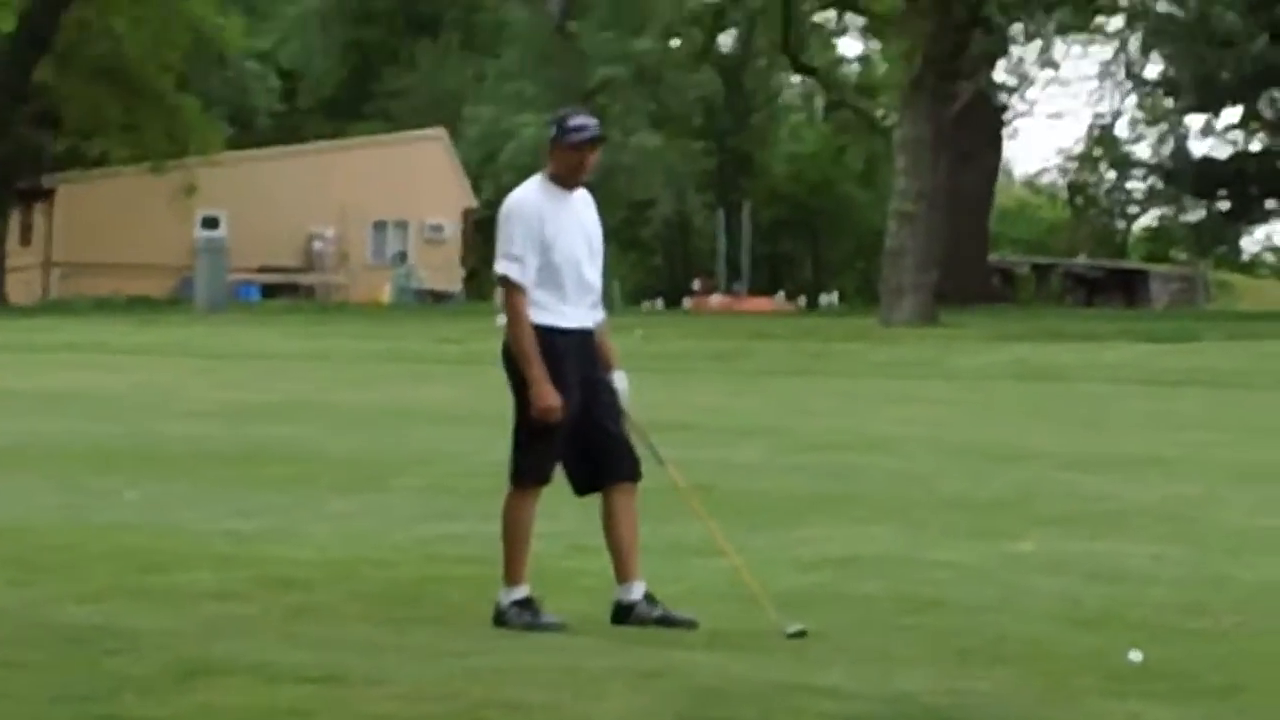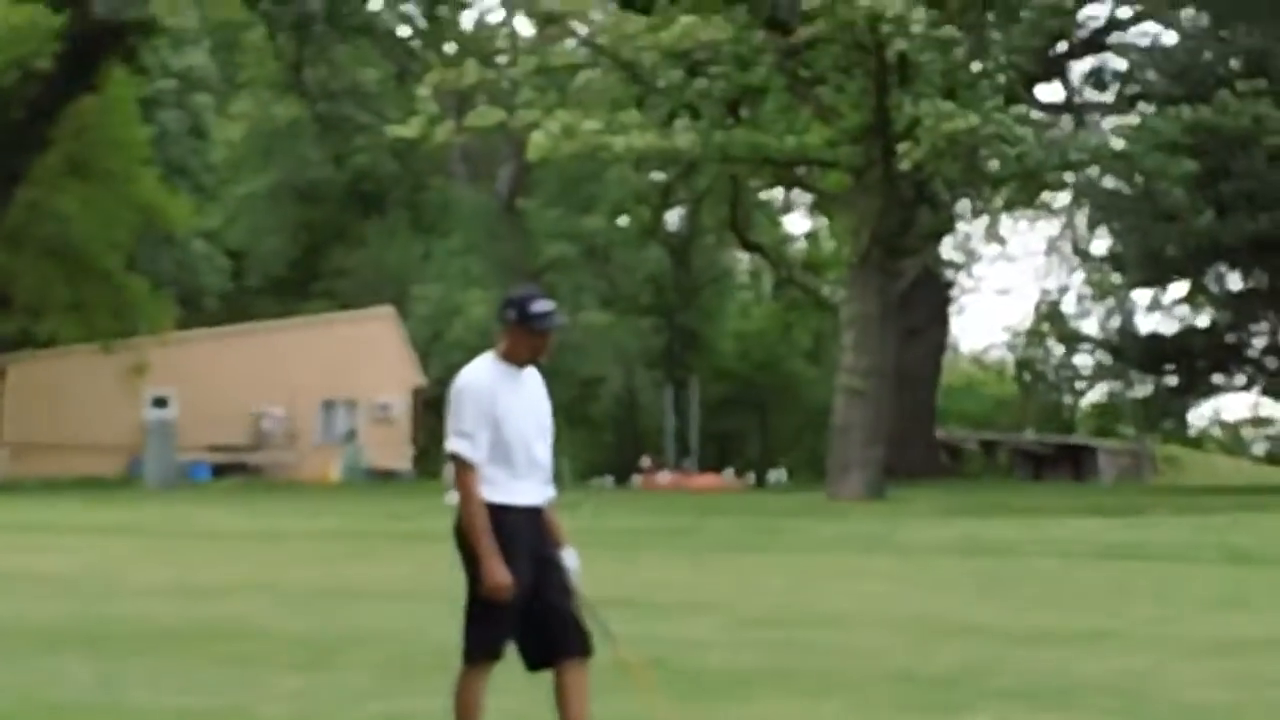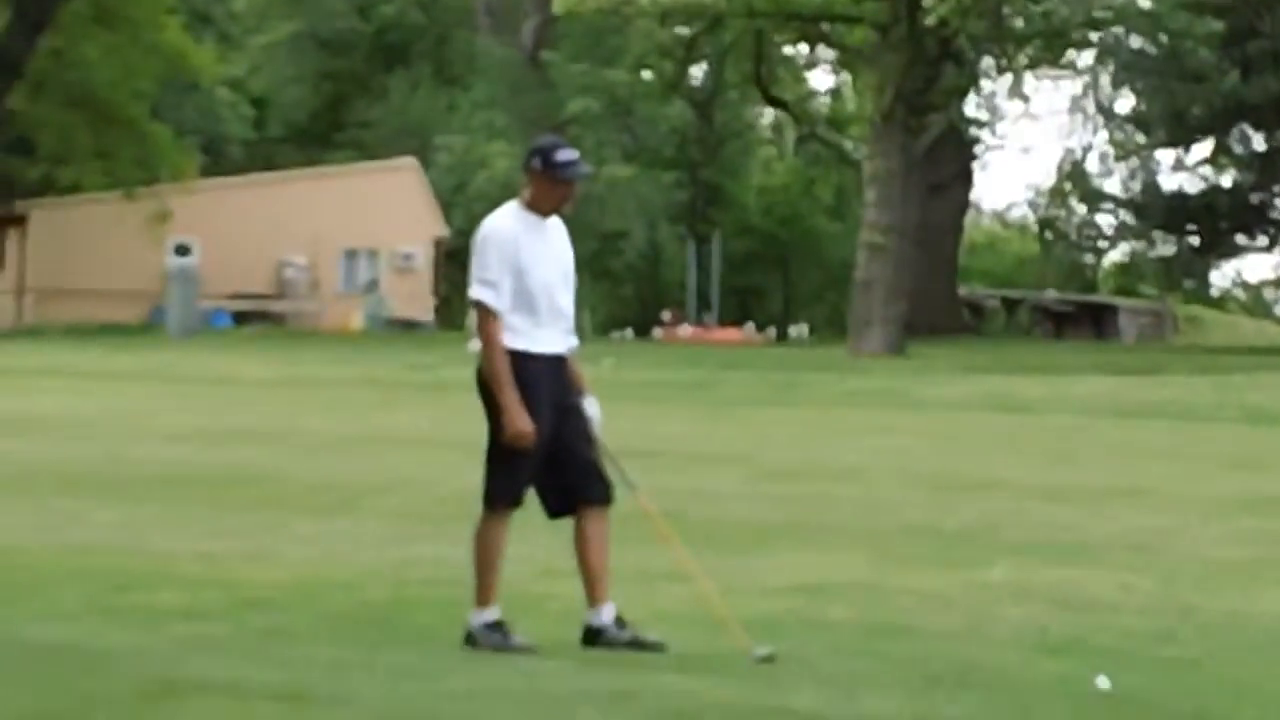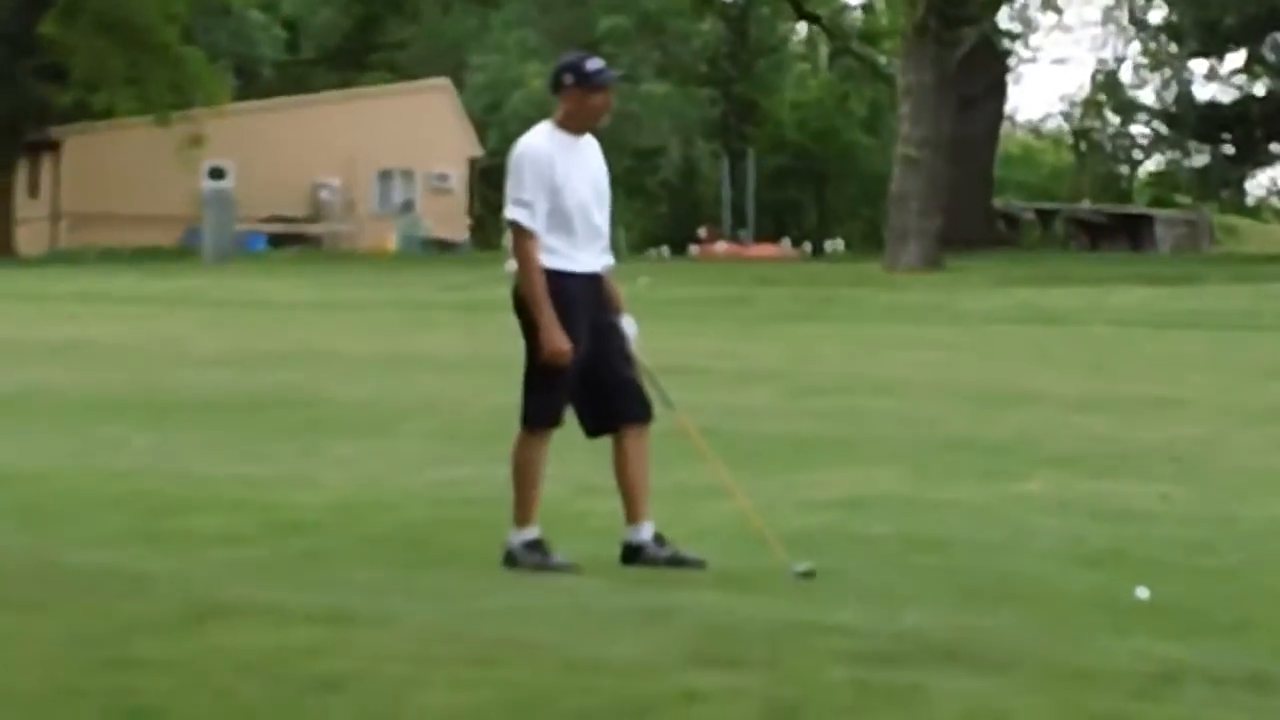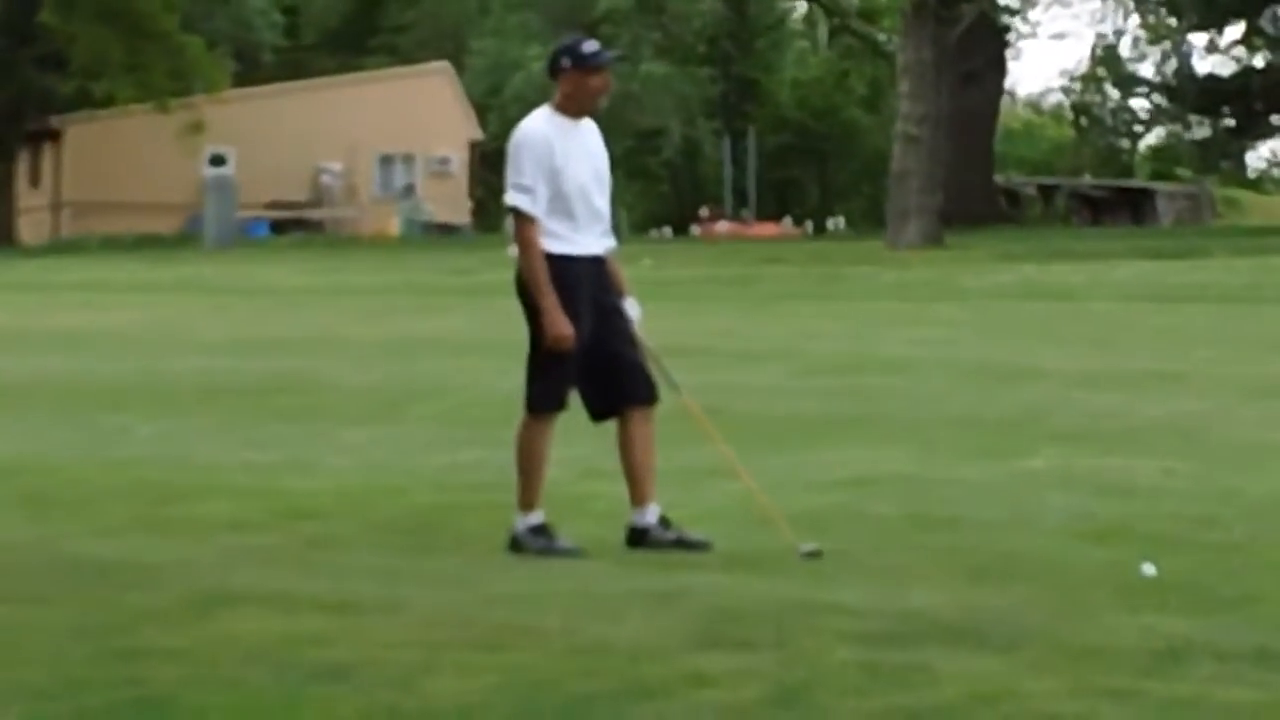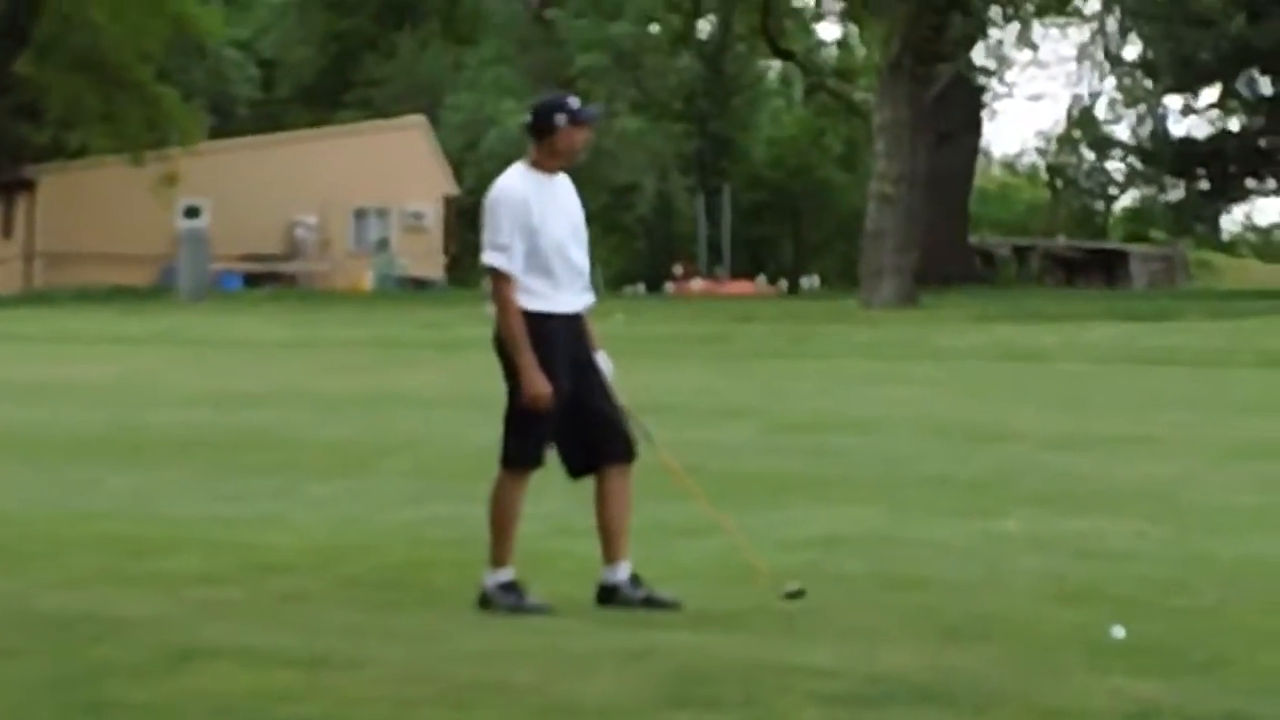
dt=0.4s
person 1, frame 1
left shoulder: (585, 202)
right shoulder: (525, 204)
right elbow: (515, 298)
left wrist: (611, 364)
right wrist: (538, 381)
left hip: (583, 348)
right hip: (543, 345)
left knee: (621, 471)
right knee: (530, 477)
left ankle: (632, 597)
right ankle: (513, 597)
person 1, frame 2
left shoulder: (533, 380)
right shoulder: (476, 383)
right elbow: (467, 477)
left wrist: (560, 541)
right wrist: (488, 560)
left hip: (533, 525)
right hip: (495, 522)
left knee: (572, 646)
right knee: (482, 654)
person 1, frame 3
left shoulder: (557, 229)
right shoulder: (500, 230)
right elbow: (489, 324)
left wrist: (582, 389)
right wrist: (510, 406)
left hip: (555, 373)
right hip: (516, 370)
left knee: (593, 494)
right knee: (502, 500)
left ankle: (602, 620)
right ankle: (483, 619)
person 1, frame 4
left shoulder: (590, 147)
right shoulder: (535, 150)
right elbow: (526, 244)
left wrist: (618, 307)
right wrist: (548, 325)
left hip: (591, 292)
right hip: (553, 290)
left knee: (632, 412)
right knee: (541, 419)
left ankle: (640, 537)
right ankle: (523, 539)
person 1, frame 5
left shoulder: (589, 130)
right shoulder: (535, 135)
right elbow: (526, 229)
left wrist: (621, 290)
right wrist: (550, 310)
left hip: (593, 275)
right hip: (555, 274)
left knee: (637, 395)
right knee: (544, 404)
left ankle: (646, 520)
right ankle: (528, 524)
person 1, frame 6
left shoulder: (564, 185)
right shoulder: (512, 192)
right elbow: (503, 287)
left wrist: (594, 346)
right wrist: (527, 369)
left hip: (571, 333)
right hip: (534, 333)
left knee: (615, 451)
right knee: (520, 461)
left ankle: (617, 578)
right ankle: (498, 581)
